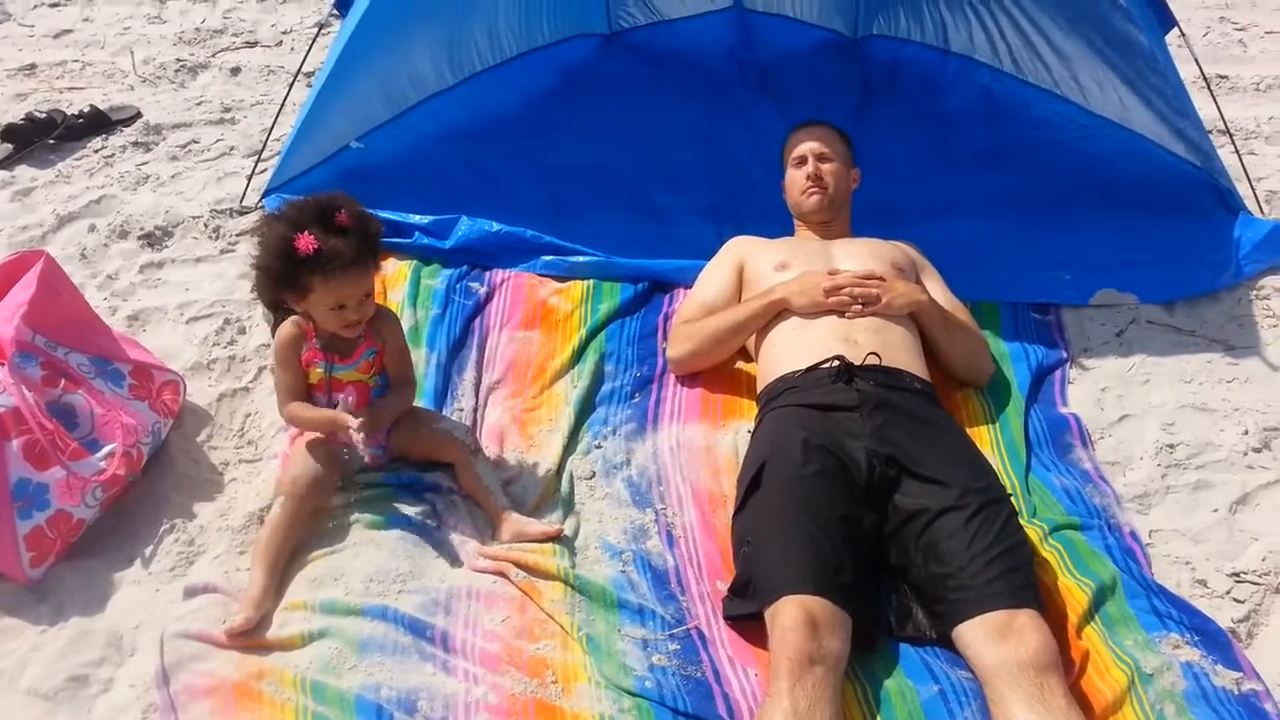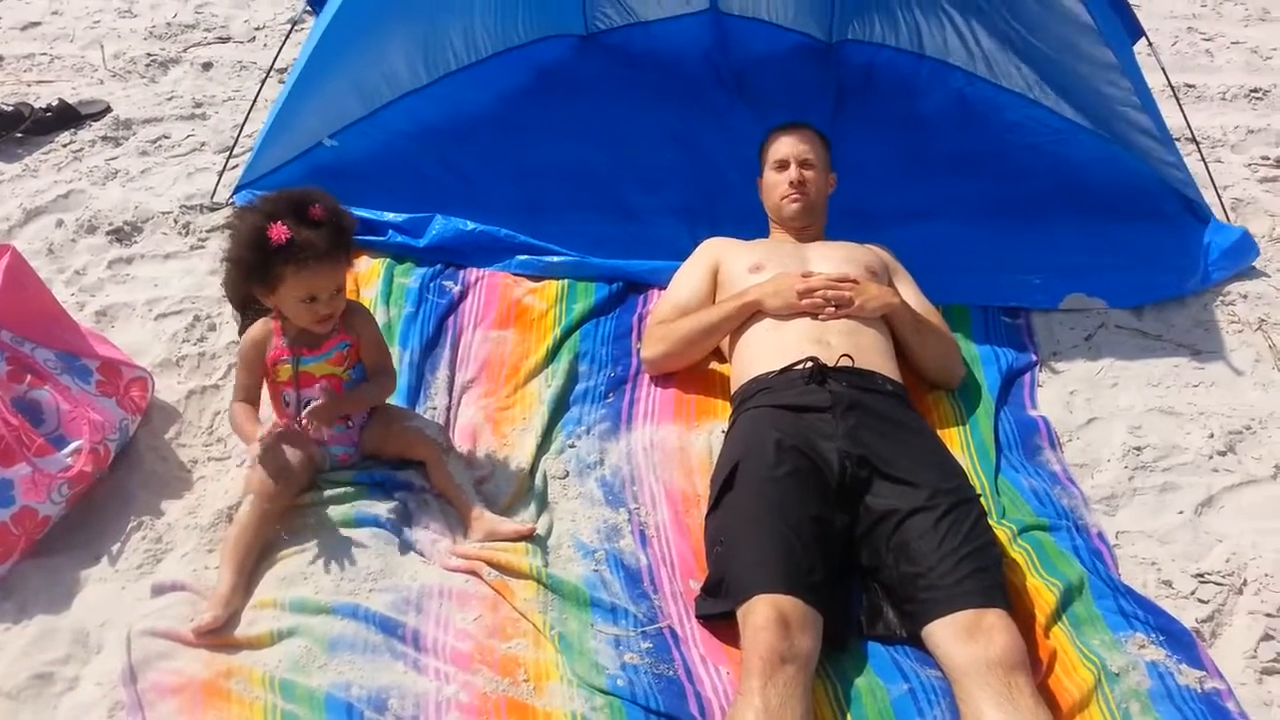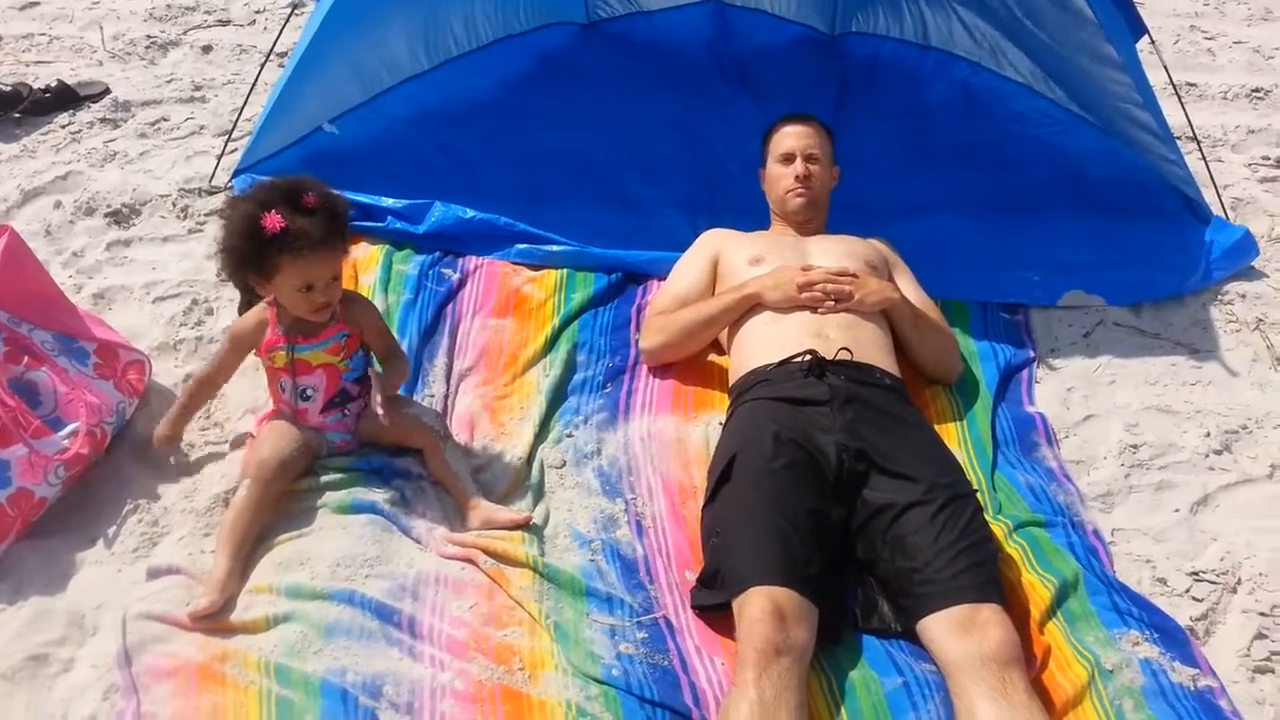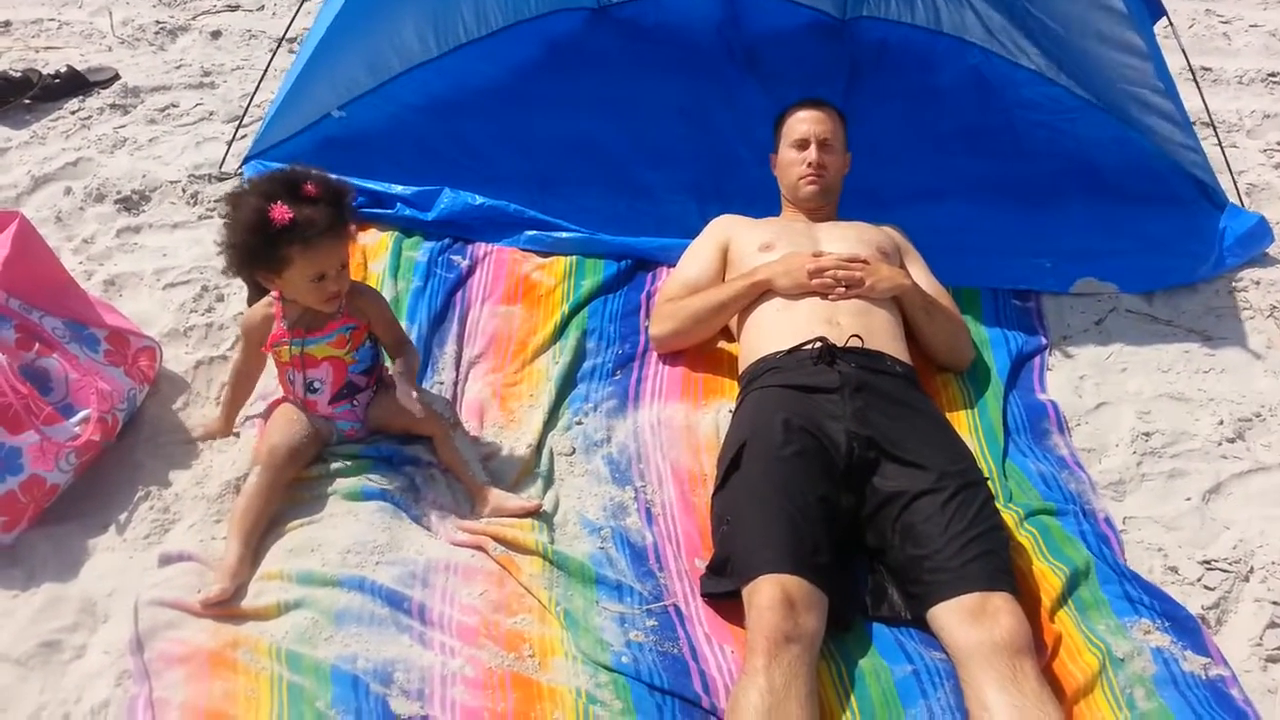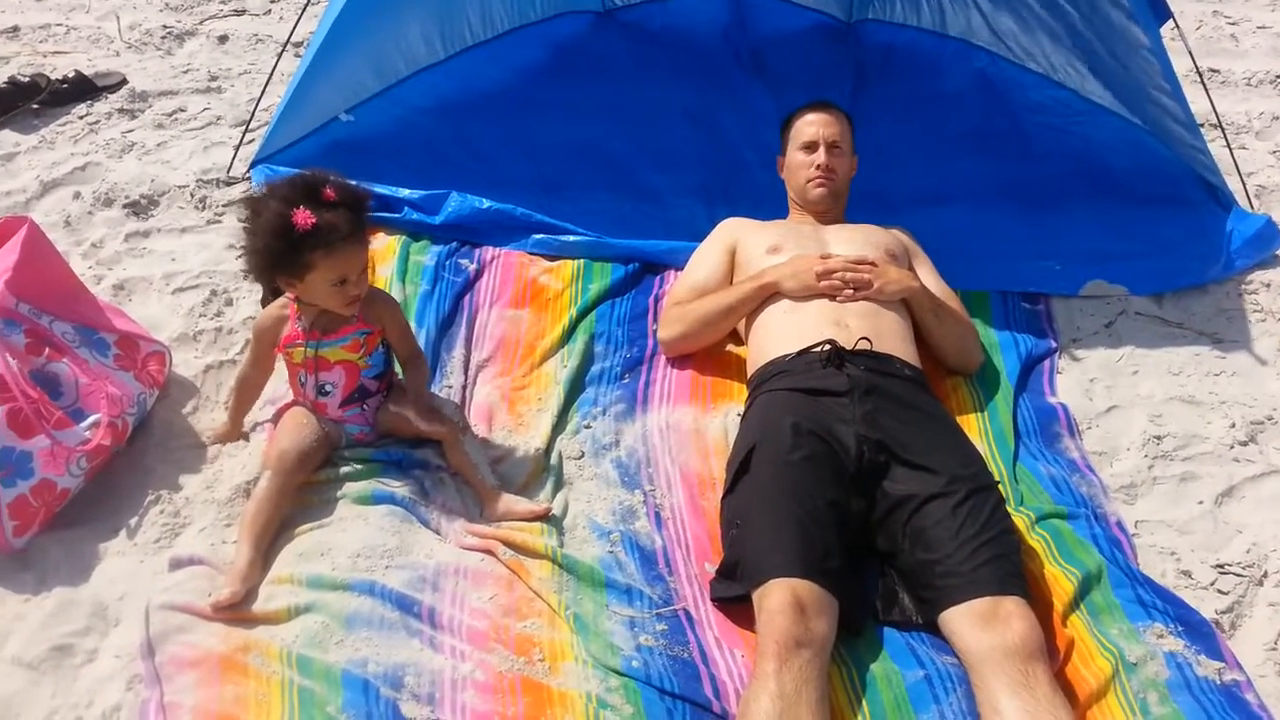
dt=0.3s
person 1, frame 1
left shoulder: (901, 254)
right shoulder: (748, 250)
left elbow: (979, 366)
right elbow: (681, 349)
left wrist: (917, 302)
right wrist: (782, 296)
left hip: (916, 419)
right hip: (803, 418)
left knee: (1025, 651)
right knee: (804, 644)
person 1, frame 2
left shoulder: (874, 257)
right shoulder: (723, 252)
left elbow: (950, 368)
right elbow: (655, 349)
left wrist: (889, 305)
right wrist: (757, 299)
left hip: (890, 422)
right hip: (778, 419)
left knee: (994, 650)
right knee: (775, 642)
person 1, frame 3
left shoulder: (875, 251)
right shoulder: (723, 243)
left elbow: (949, 363)
right elbow: (654, 341)
left wrist: (890, 300)
right wrist: (757, 291)
left hip: (887, 415)
right hip: (775, 411)
left knee: (988, 644)
right knee: (770, 635)
person 1, frame 4
left shoulder: (887, 236)
right shoulder: (733, 228)
left elbow: (959, 350)
right elbow: (663, 327)
left wrist: (901, 285)
right wrist: (767, 277)
left hip: (897, 403)
right hip: (785, 399)
left knee: (999, 633)
right knee: (780, 623)
person 1, frame 5
left shoulder: (894, 240)
right shoulder: (740, 232)
left elbow: (968, 354)
right elbow: (672, 330)
left wrist: (910, 289)
right wrist: (775, 281)
left hip: (908, 406)
right hip: (793, 401)
left knee: (1011, 637)
right knee: (790, 628)
person 2, frame 1
left shoulder: (383, 323)
right shoulder: (292, 337)
left elbow: (405, 387)
right elbow: (290, 406)
left wrist: (373, 419)
right wrist: (340, 421)
left hip: (389, 424)
right hip: (326, 436)
left knee: (460, 440)
right knee: (294, 489)
left ankle: (504, 517)
right ankle: (260, 588)
person 2, frame 2
left shoulder: (356, 320)
right shoulder: (261, 339)
left elbow: (383, 377)
right elbow: (243, 402)
left wrist: (349, 399)
right wrist: (255, 437)
left hip: (363, 423)
right hip: (299, 439)
left knee: (432, 441)
right knee: (263, 491)
left ankle: (476, 516)
right ankle: (229, 587)
person 2, frame 3
left shoulder: (355, 310)
right shoulder: (255, 326)
left elbow: (395, 358)
right elbow: (213, 374)
left wrist: (387, 384)
right wrist: (174, 420)
left hip: (361, 412)
right hip: (296, 424)
left knee: (429, 430)
right knee: (260, 473)
left ankle: (475, 506)
right ankle: (224, 573)
person 2, frame 4
left shoulder: (363, 301)
right shoulder: (262, 320)
left elbow: (401, 346)
right elbow: (245, 372)
left wrist: (405, 379)
right wrist: (224, 421)
left hip: (372, 399)
right hip: (307, 414)
left knee: (439, 419)
right knee: (270, 460)
left ankle: (483, 493)
right ankle: (236, 558)
person 2, frame 5
left shoulder: (379, 307)
right shoulder: (275, 321)
left elbow: (412, 357)
right elbow: (253, 375)
left wrist: (417, 401)
right wrist: (232, 425)
left hip: (382, 404)
right hip: (317, 416)
left knee: (449, 423)
right knee: (280, 464)
left ankle: (493, 498)
right ankle: (247, 561)
